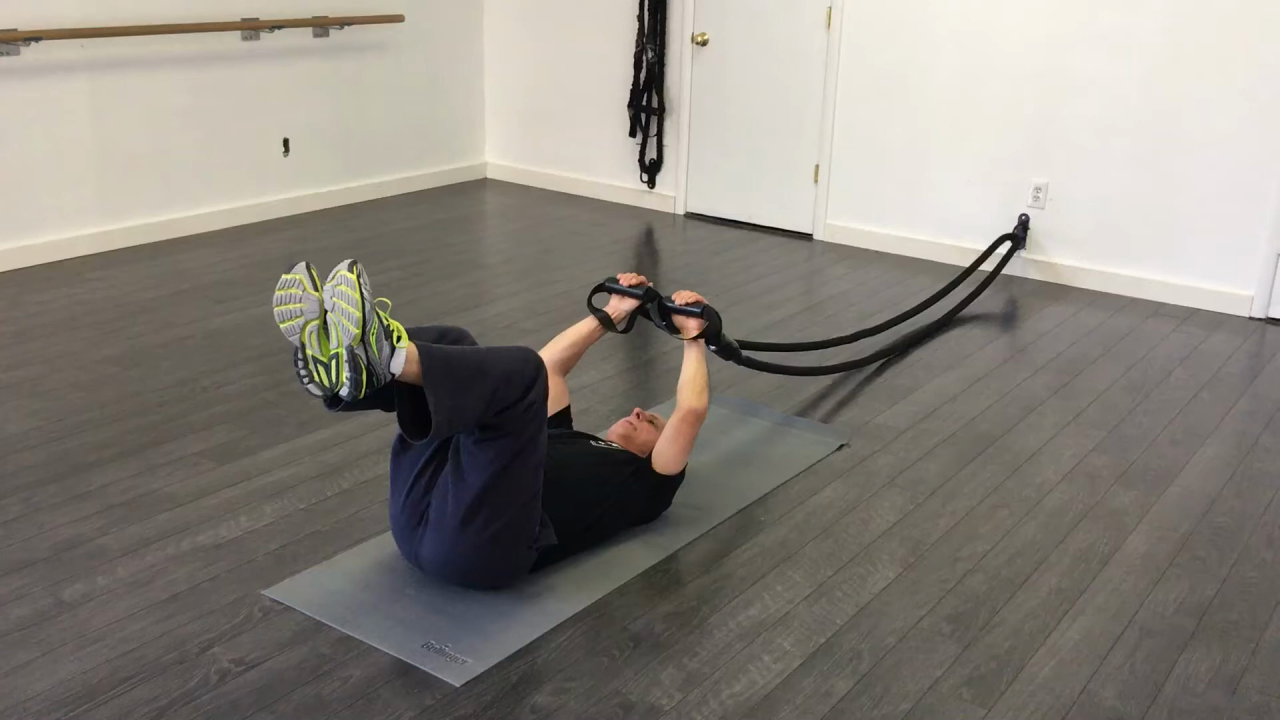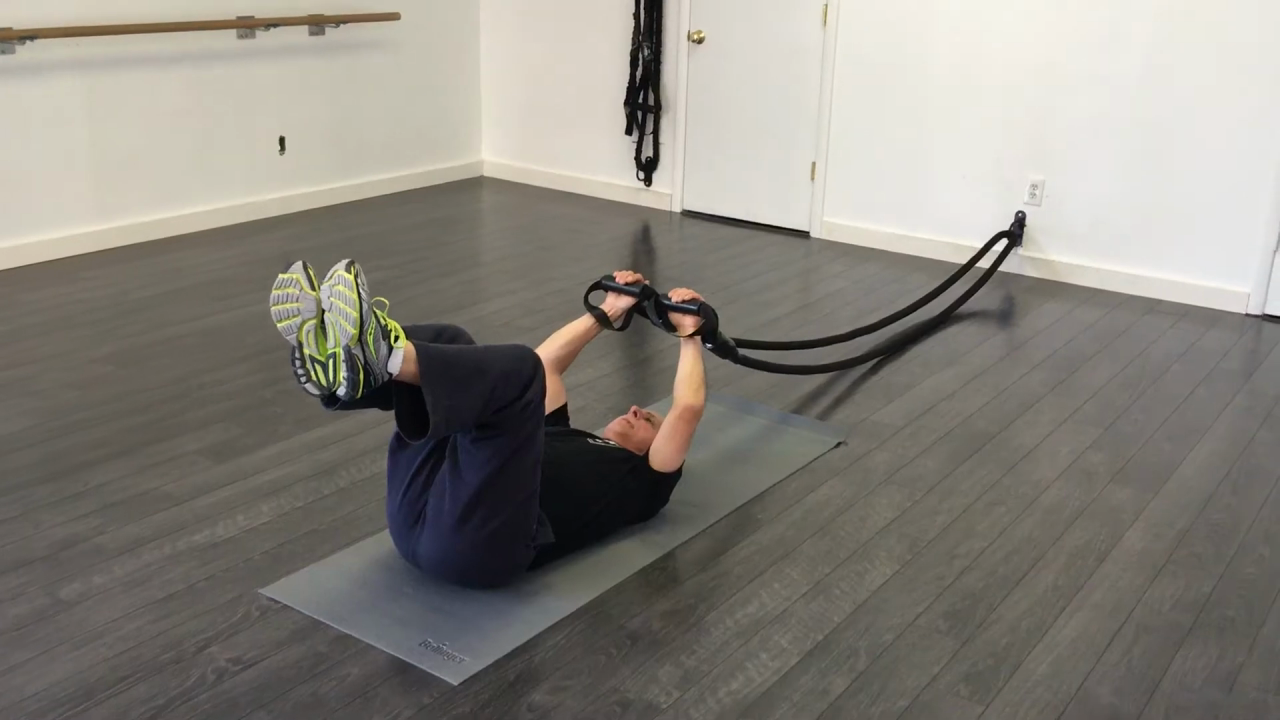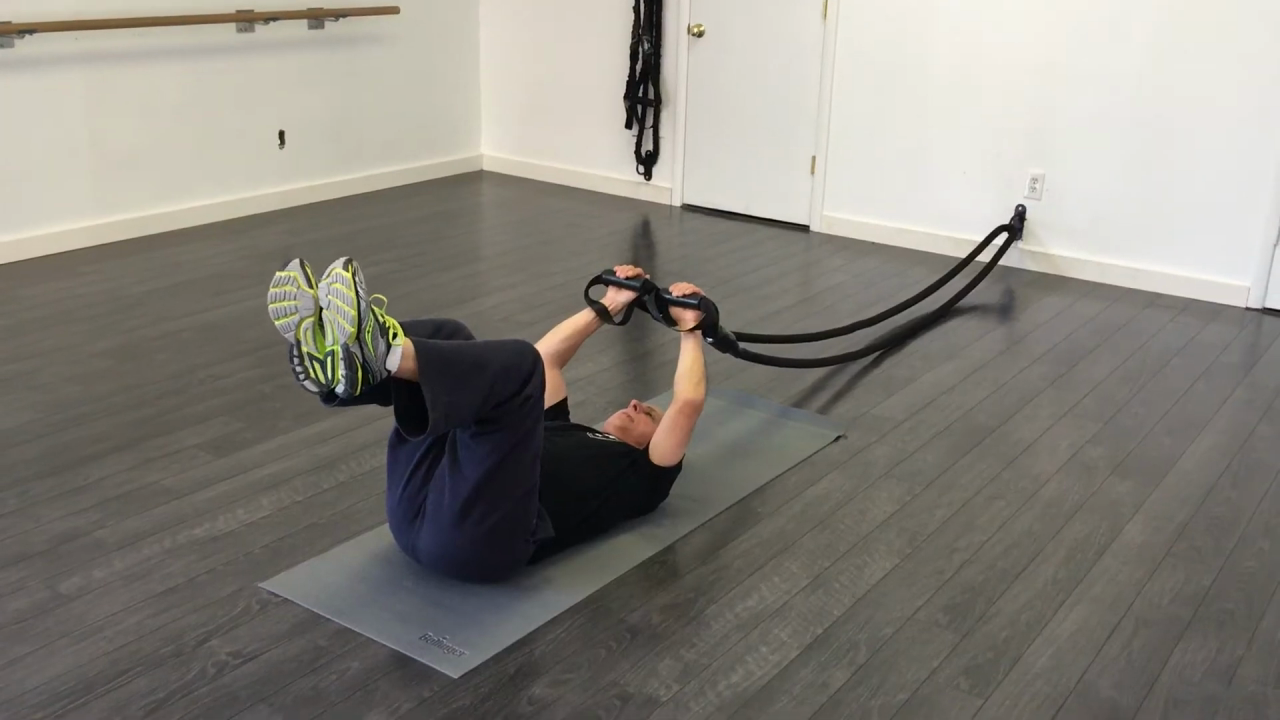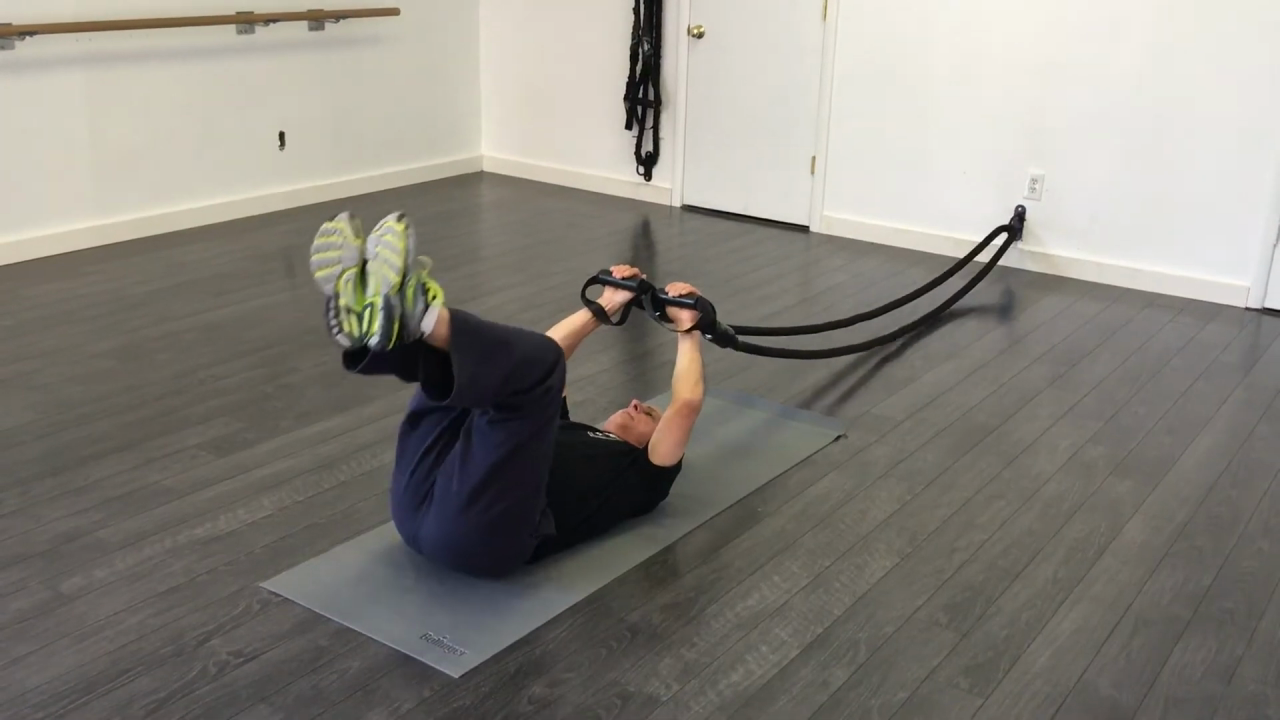
dt=0.5s
person 1, frame 1
left shoulder: (642, 486)
right shoulder: (565, 439)
left elbow: (691, 412)
right elbow: (549, 364)
left wrist: (692, 338)
right wrist: (609, 317)
left hip: (483, 542)
right hip: (421, 514)
left knee: (518, 371)
right knee: (448, 345)
left ankle: (385, 354)
right ankle: (339, 364)
person 1, frame 2
left shoulder: (641, 485)
right shoulder: (566, 436)
left elbow: (687, 410)
right elbow: (547, 362)
left wrist: (688, 335)
right wrist: (606, 314)
left hip: (480, 543)
right hip: (418, 516)
left knee: (517, 369)
right knee: (447, 343)
left ankle: (383, 354)
right ankle: (342, 361)
person 1, frame 3
left shoulder: (641, 477)
right shoulder: (565, 430)
left elbow: (688, 403)
right elbow: (547, 356)
left wrist: (689, 330)
right wrist: (606, 308)
left hip: (481, 536)
right hip: (420, 508)
left knee: (515, 365)
right knee: (446, 339)
left ankle: (379, 353)
right ankle: (339, 357)
person 1, frame 4
left shoulder: (642, 476)
right shoulder: (571, 434)
left elbow: (686, 404)
right elbow: (524, 358)
left wrist: (687, 331)
right wrist: (605, 308)
left hip: (482, 531)
right hip: (420, 505)
left knee: (535, 365)
right knee: (462, 360)
left ankle: (415, 313)
right ankle: (375, 320)
